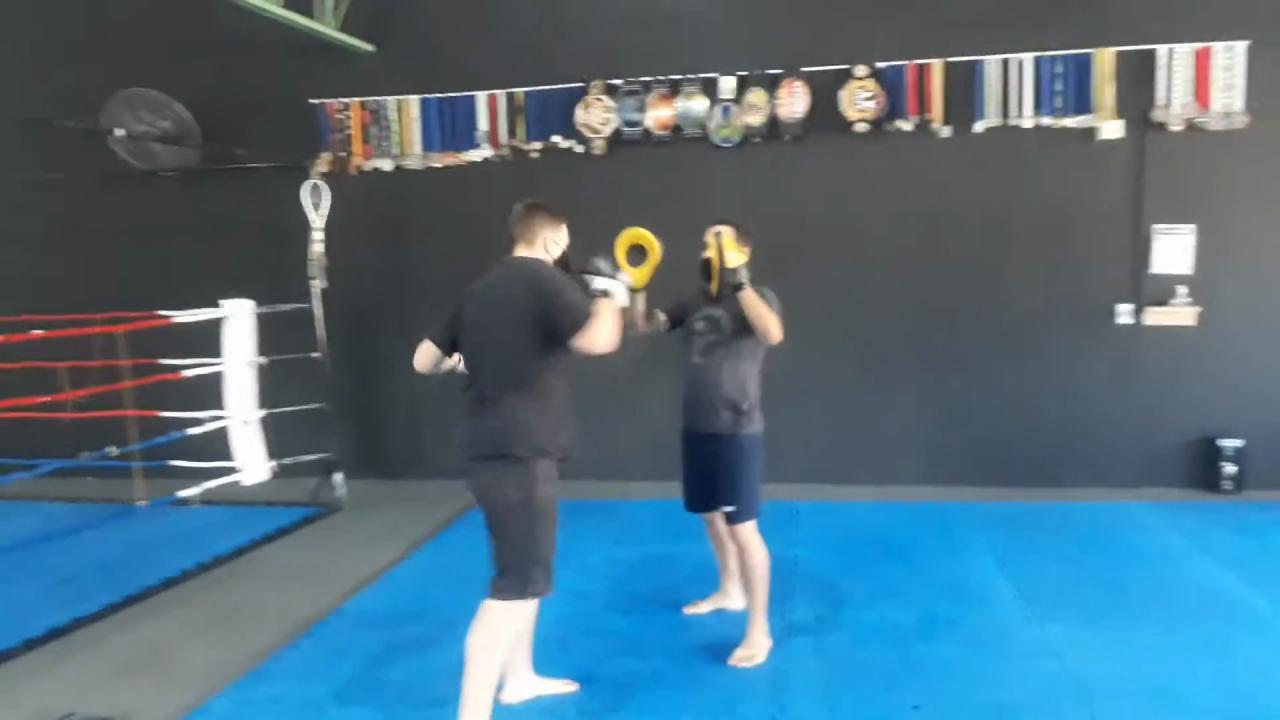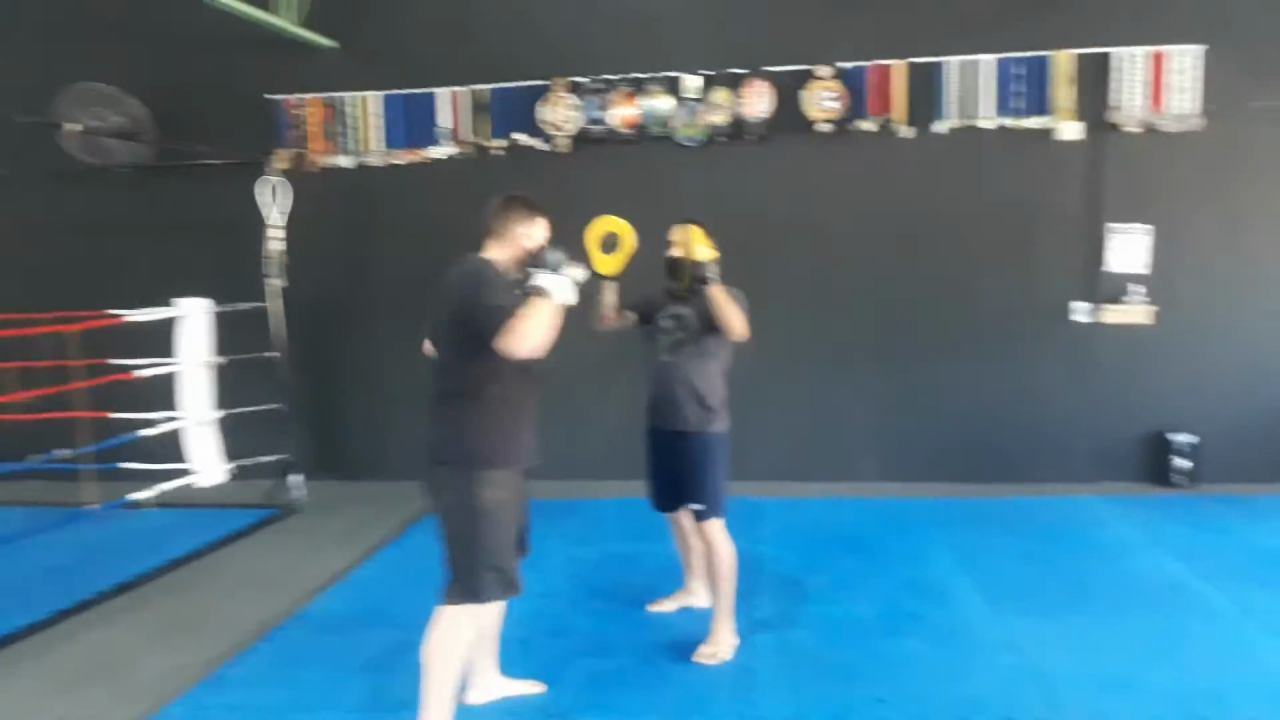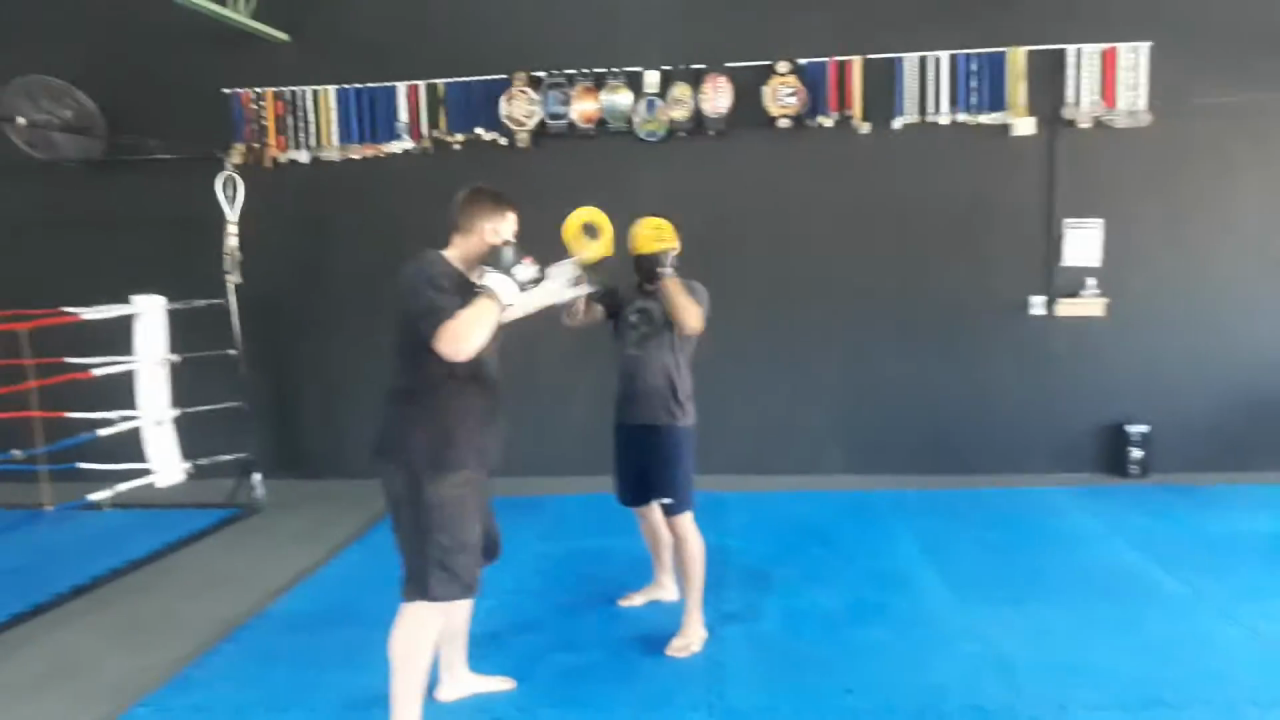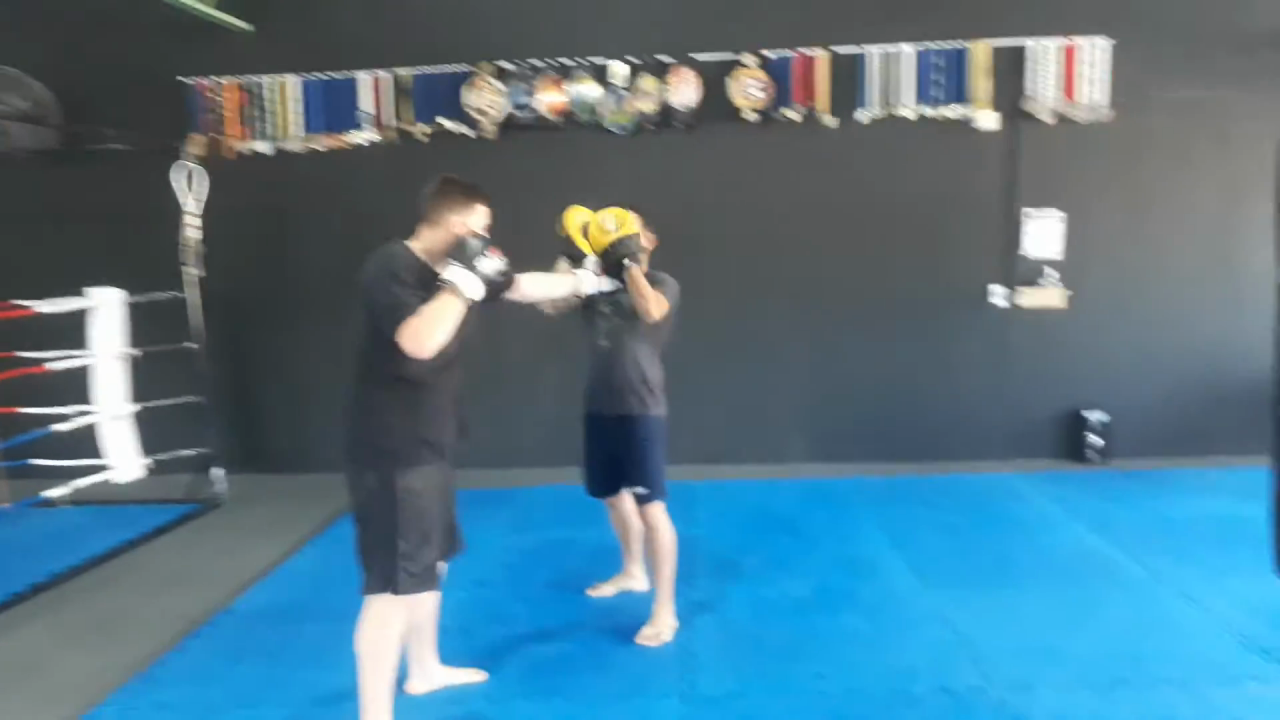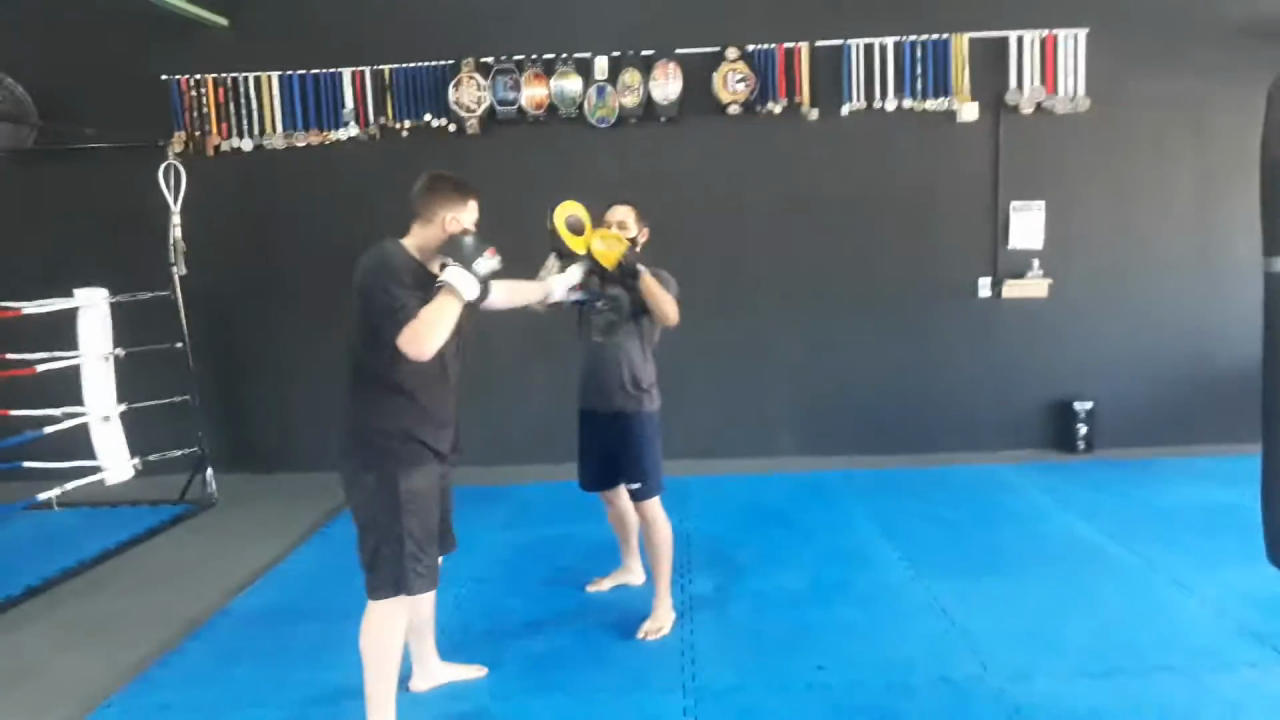
dt=0.1s
person 1, frame 1
left shoulder: (480, 291)
right shoulder: (544, 280)
left elbow: (424, 361)
right elbow: (599, 341)
right wrist: (608, 288)
left hip: (488, 447)
right hip: (520, 450)
left knee: (526, 571)
right knee: (514, 586)
left ankle: (519, 676)
person 1, frame 2
left shoulder: (490, 281)
right shoulder: (476, 277)
left elbow: (433, 347)
right elbow: (522, 343)
right wrist: (551, 285)
left hip: (497, 454)
right hip: (475, 456)
left knee: (498, 571)
right knee: (472, 589)
left ankle: (486, 677)
person 1, frame 3
left shoulder: (461, 279)
right shoulder: (426, 275)
left elbow: (478, 324)
right elbow: (455, 345)
right wrist: (501, 284)
left hip: (459, 451)
right hip: (429, 456)
left knee: (465, 565)
right knee: (432, 587)
left ankle: (455, 673)
person 1, frame 4
left shoulder: (444, 269)
right shoulder: (389, 267)
left elbow: (518, 287)
right elbow: (418, 341)
left wrist: (588, 280)
right wrist: (466, 279)
left hip: (426, 445)
right hip: (391, 450)
left knee: (430, 559)
right knee: (394, 584)
left ankle: (426, 666)
person 1, frame 5
left shoulder: (434, 268)
right shoulder: (384, 266)
left elbow: (491, 296)
right elbow: (419, 343)
left wrist: (558, 285)
right wrist: (460, 277)
left hip: (424, 443)
right hip: (389, 449)
left knee: (425, 557)
right knee: (396, 584)
left ankle: (426, 664)
person 2, frame 1
left shoulder: (758, 298)
right shoulder: (692, 303)
left elbow: (773, 335)
right elbow: (644, 325)
left wrist: (739, 285)
right wrist: (636, 288)
left hip: (737, 429)
right hip: (697, 426)
left knee: (742, 527)
right knee: (710, 514)
left ankle: (759, 631)
right ankle: (729, 590)
person 2, frame 2
left shoulder: (725, 297)
right shoulder: (656, 301)
left elbow: (738, 332)
right elbow: (606, 323)
left wrist: (709, 280)
right wrist: (609, 279)
left hip: (703, 427)
right hip: (662, 424)
left knee: (709, 524)
right knee: (676, 511)
left ankle: (725, 628)
right ankle: (695, 589)
person 2, frame 3
left shoulder: (688, 290)
right shoulder: (622, 295)
left elbow: (690, 324)
right elbow: (575, 318)
left wrist: (664, 273)
left hip: (670, 421)
right hip: (629, 418)
left knee: (679, 518)
right knee: (644, 506)
left ankle: (694, 621)
right ankle: (663, 582)
person 2, frame 4
left shoulder: (661, 283)
left elbow: (651, 313)
right elbow: (551, 305)
left wrist: (628, 262)
right wrist: (568, 260)
left hip: (640, 410)
right hip: (599, 409)
left knee: (650, 507)
right knee: (612, 496)
left ankle: (665, 610)
right ankle: (632, 572)
person 2, frame 5
left shoulder: (656, 278)
right shoulder: (588, 279)
left elbow: (670, 316)
left wrist: (636, 269)
left hip: (635, 407)
right hip: (593, 406)
left knee: (647, 503)
right knee: (609, 491)
left ankle: (664, 603)
right ankle: (630, 566)
